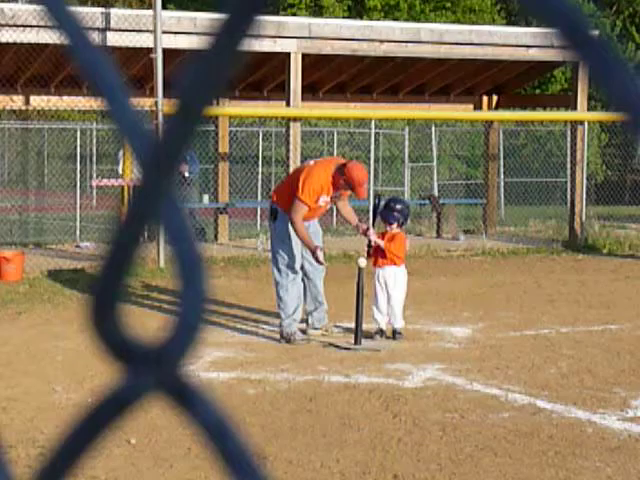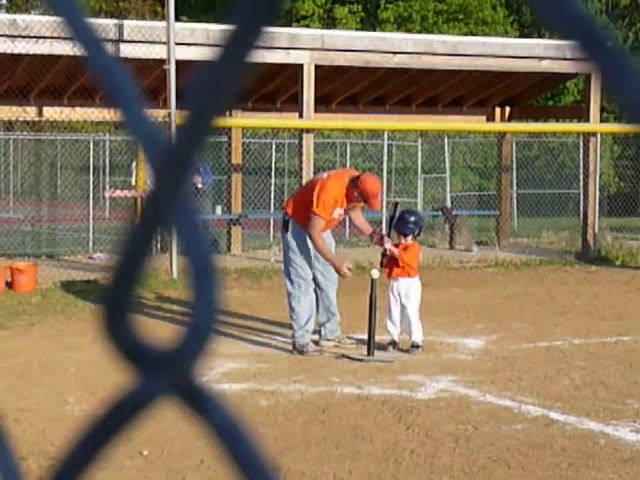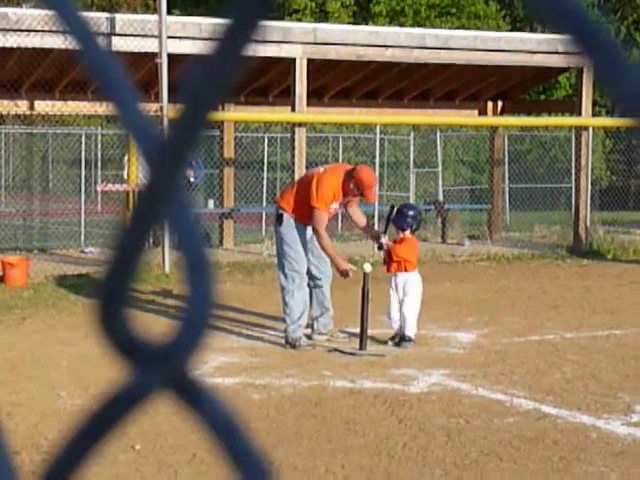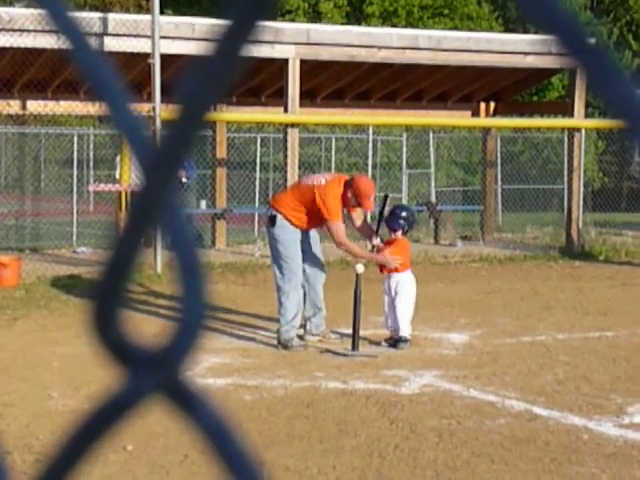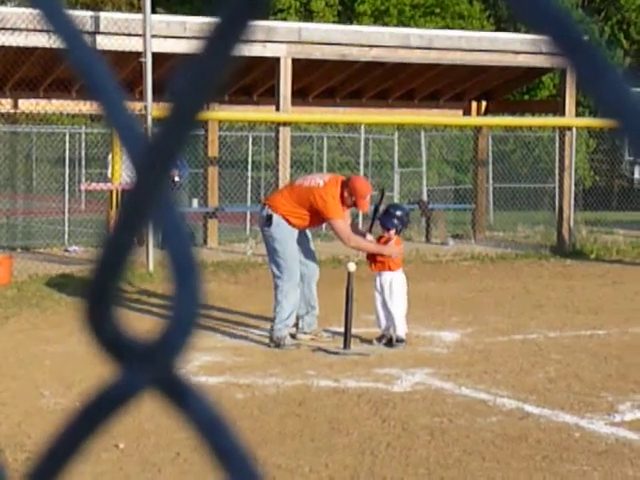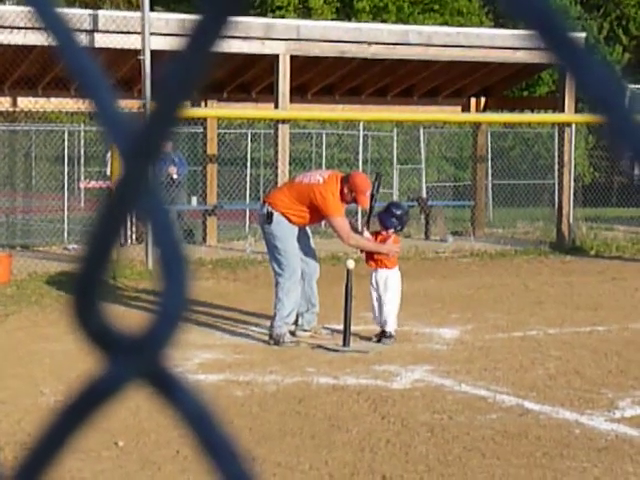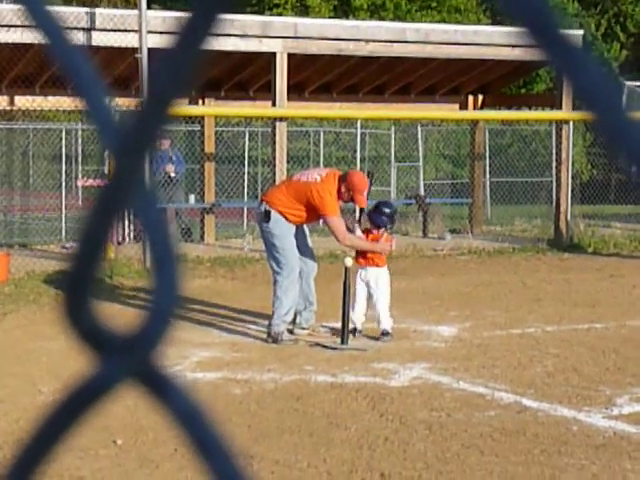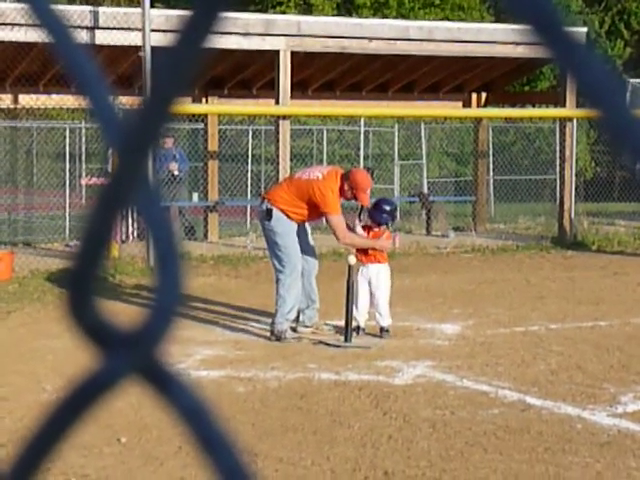
dt=0.3s
person 1, frame 1
left shoulder: (345, 173)
right shoulder: (315, 177)
left elbow: (342, 203)
right elbow: (294, 218)
left wrist: (358, 225)
right wrist: (312, 248)
left hip: (310, 217)
right hip: (286, 213)
left knee: (315, 271)
right knee: (290, 271)
left ankle: (317, 322)
right ankle: (288, 329)
person 1, frame 2
left shoulder: (358, 184)
right shoulder: (329, 190)
left elbow: (355, 212)
right elbow: (312, 232)
left wrist: (372, 234)
right wrist: (336, 263)
left hip: (321, 228)
right hip: (298, 225)
left knee: (327, 281)
right knee: (302, 282)
left ankle: (330, 334)
right ankle: (301, 341)
person 1, frame 3
left shoulder: (354, 180)
right shoulder: (327, 184)
left elbow: (353, 210)
right elbow: (319, 231)
left wrist: (376, 236)
right wrist: (338, 262)
left hip: (313, 221)
right hip: (291, 218)
left knee: (321, 274)
right knee: (296, 276)
left ankle: (323, 328)
right ankle: (294, 335)
person 1, frame 4
left shoulder: (351, 188)
right shoulder: (330, 195)
left elbow: (359, 222)
right elbow: (342, 242)
left wrist: (376, 240)
right wrist: (376, 258)
left hip: (306, 222)
right hip: (283, 219)
left knee: (315, 275)
right knee: (292, 277)
left ankle: (314, 329)
right ankle: (286, 336)
person 1, frame 5
left shoulder: (342, 187)
right shoulder: (328, 196)
left elbow: (346, 224)
right elbow: (348, 240)
left wrist: (368, 239)
right wrist: (384, 249)
left hip: (295, 220)
right hip: (276, 218)
left knee: (309, 272)
right knee: (289, 276)
left ankle: (307, 327)
right ankle: (279, 334)
person 1, frame 6
left shoulder: (340, 183)
right shoulder: (327, 193)
left elbow: (341, 221)
right elbow: (347, 237)
left wrist: (364, 238)
right wrist: (382, 248)
left hip: (294, 217)
right hip: (276, 216)
left knee: (310, 270)
right knee: (291, 273)
left ankle: (306, 325)
right ankle: (279, 331)
person 1, frame 7
left shoulder: (338, 179)
right shoulder: (325, 191)
left elbow: (335, 217)
right elbow: (343, 238)
left wrist: (358, 237)
right wrist: (377, 247)
left hip: (292, 215)
right hip: (274, 214)
left knee: (307, 267)
right knee: (289, 270)
left ankle: (304, 322)
right ankle: (277, 329)
person 1, frame 8
left shoulder: (340, 177)
right shoulder: (327, 189)
left elbow: (335, 215)
right elbow: (342, 237)
left wrist: (357, 233)
right wrist: (377, 243)
left hip: (294, 213)
right hip: (276, 212)
left knee: (309, 265)
right knee: (291, 269)
left ankle: (307, 320)
right ankle: (280, 328)
person 2, frame 1
left shoulder: (400, 237)
right shoulder: (381, 235)
left elbow: (390, 249)
right elbow: (372, 254)
left wrist: (378, 241)
right wrist: (372, 243)
left hip: (396, 273)
right hip: (380, 272)
left knee: (395, 301)
right knee: (380, 301)
left ankle: (397, 327)
right ankle: (381, 327)
person 2, frame 2
left shoulder: (413, 247)
right shoulder: (395, 246)
left elbow: (403, 257)
right elbow: (385, 264)
left wrist: (392, 248)
right wrist: (387, 252)
left hip: (410, 284)
right hip: (394, 284)
left knee: (411, 313)
right knee: (393, 313)
left ankle: (416, 341)
right ankle: (394, 339)
person 2, frame 3
left shoulder: (410, 241)
right shoulder: (396, 242)
left elbow: (397, 251)
right elbow: (388, 260)
left wrist: (387, 243)
right wrist: (386, 248)
left hip: (410, 279)
right hip: (396, 278)
left knee: (408, 308)
right knee: (394, 308)
left ankle: (409, 336)
right ankle: (398, 332)
person 2, frame 4
left shoulder: (402, 242)
right shoulder: (389, 242)
left elbow: (389, 253)
left wrist: (380, 246)
right wrist: (378, 249)
left hip: (403, 280)
right hip: (389, 279)
left knee: (402, 308)
right knee: (389, 308)
left ankle: (404, 336)
right ankle: (394, 334)
person 2, frame 5
left shoulder: (395, 241)
right shoulder: (379, 239)
left elbow: (383, 254)
right elbow: (371, 255)
left hip: (394, 278)
right hip: (380, 277)
left knee: (396, 308)
right knee: (380, 307)
left ankle: (400, 336)
right ankle: (386, 333)
person 2, frame 6
left shoulder: (393, 239)
right shoulder: (375, 235)
left elbow: (380, 252)
left hip: (390, 275)
right hip: (376, 274)
left knee: (389, 305)
right knee: (377, 304)
left ankle: (390, 331)
right ankle: (383, 329)
person 2, frame 7
left shoulder: (384, 237)
right shoulder: (364, 232)
left elbow: (371, 250)
left wrist: (361, 238)
left hip: (378, 273)
right hip: (362, 272)
left knee: (381, 303)
right knee: (358, 301)
left ankle: (386, 329)
right ankle: (357, 327)
person 2, frame 8
left shoulder: (385, 234)
right shoulder: (365, 229)
left elbow: (373, 247)
left wrist: (362, 234)
right wrist: (356, 229)
left hip: (379, 270)
right hip: (364, 269)
left knee: (381, 299)
right knee: (361, 299)
left ankle: (384, 326)
right ankle: (360, 325)
